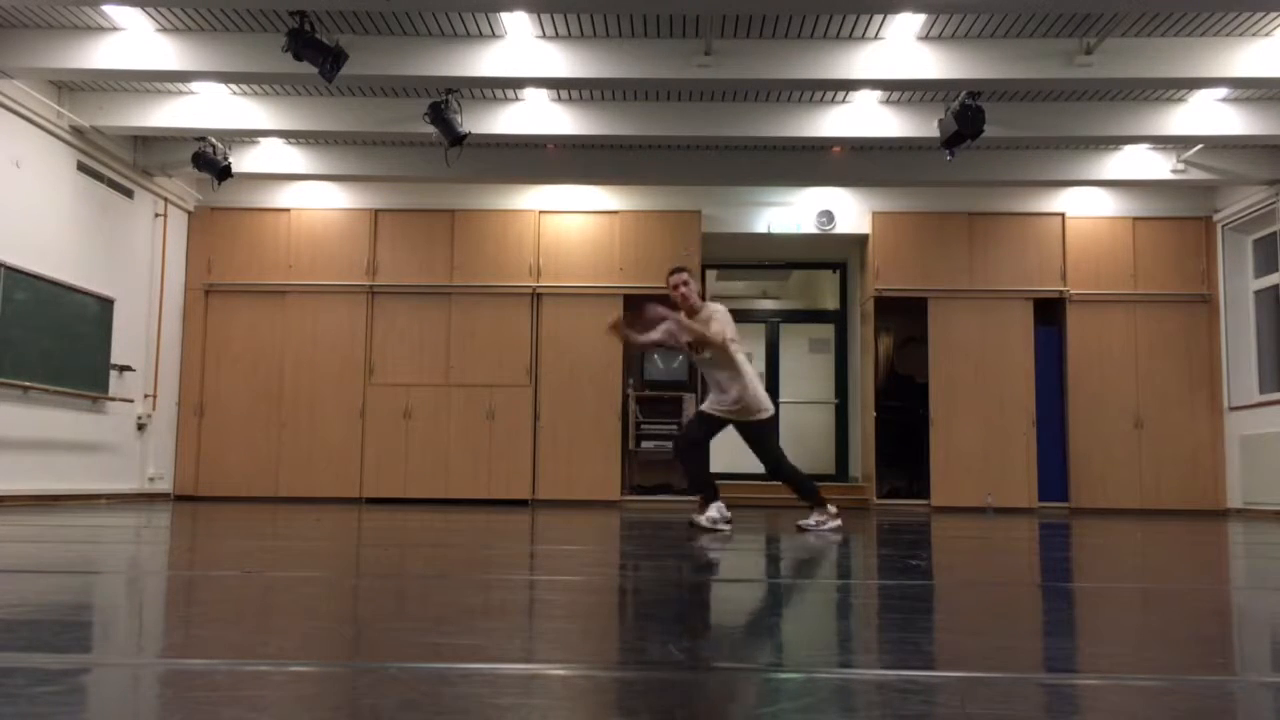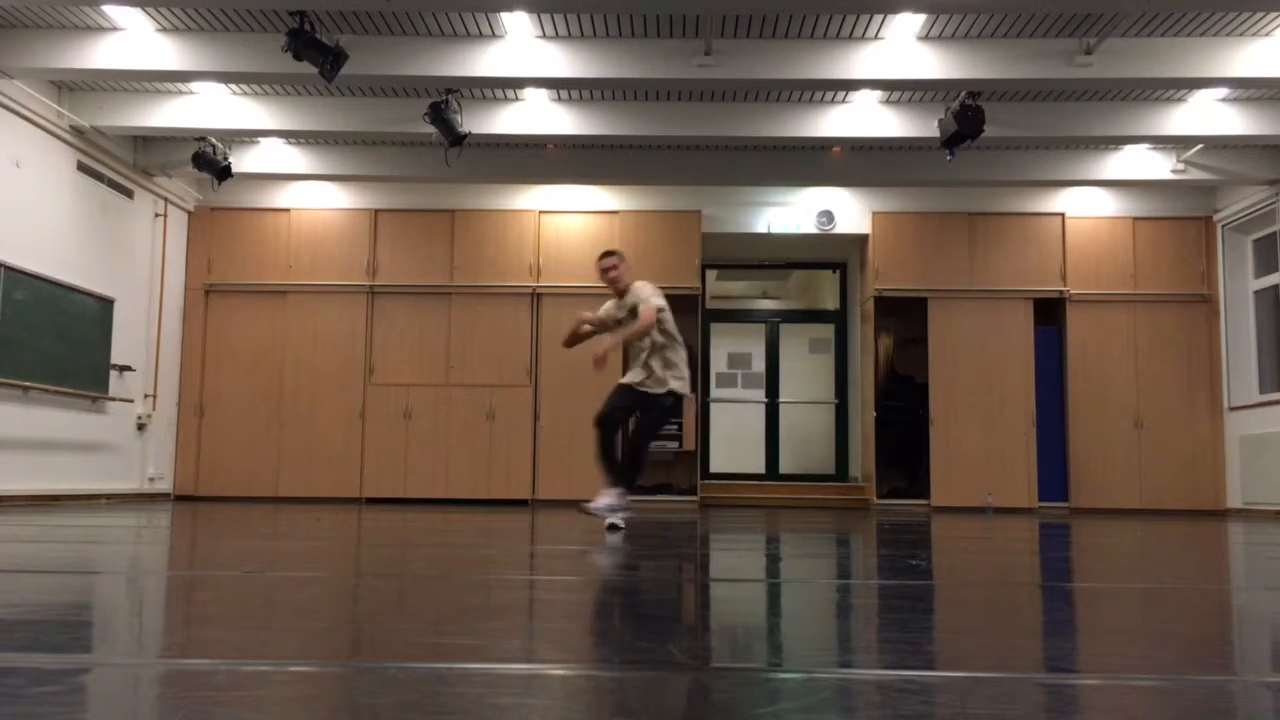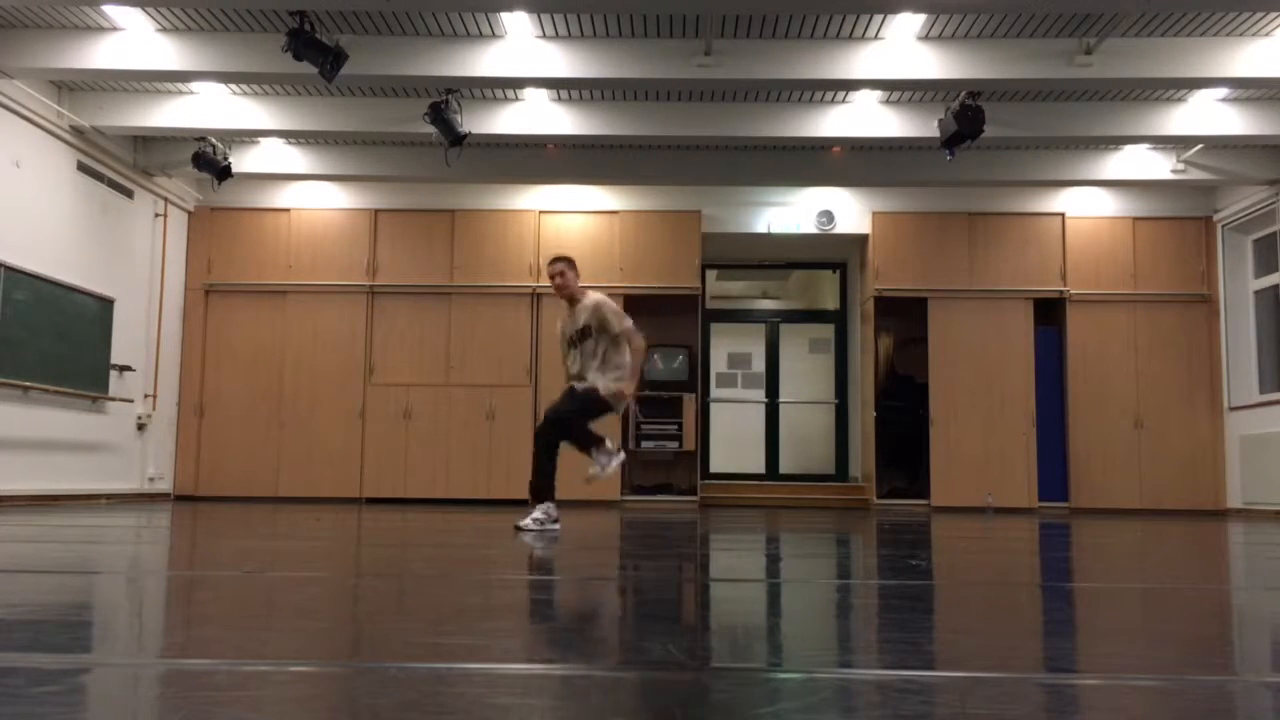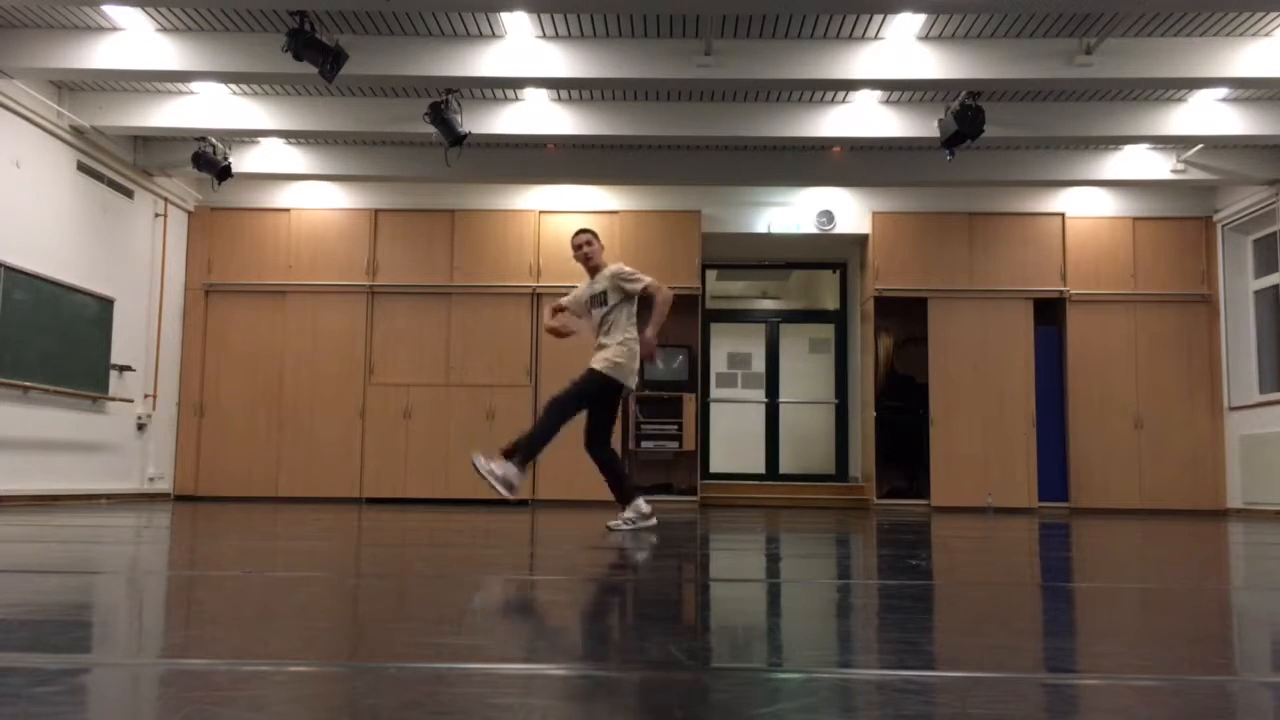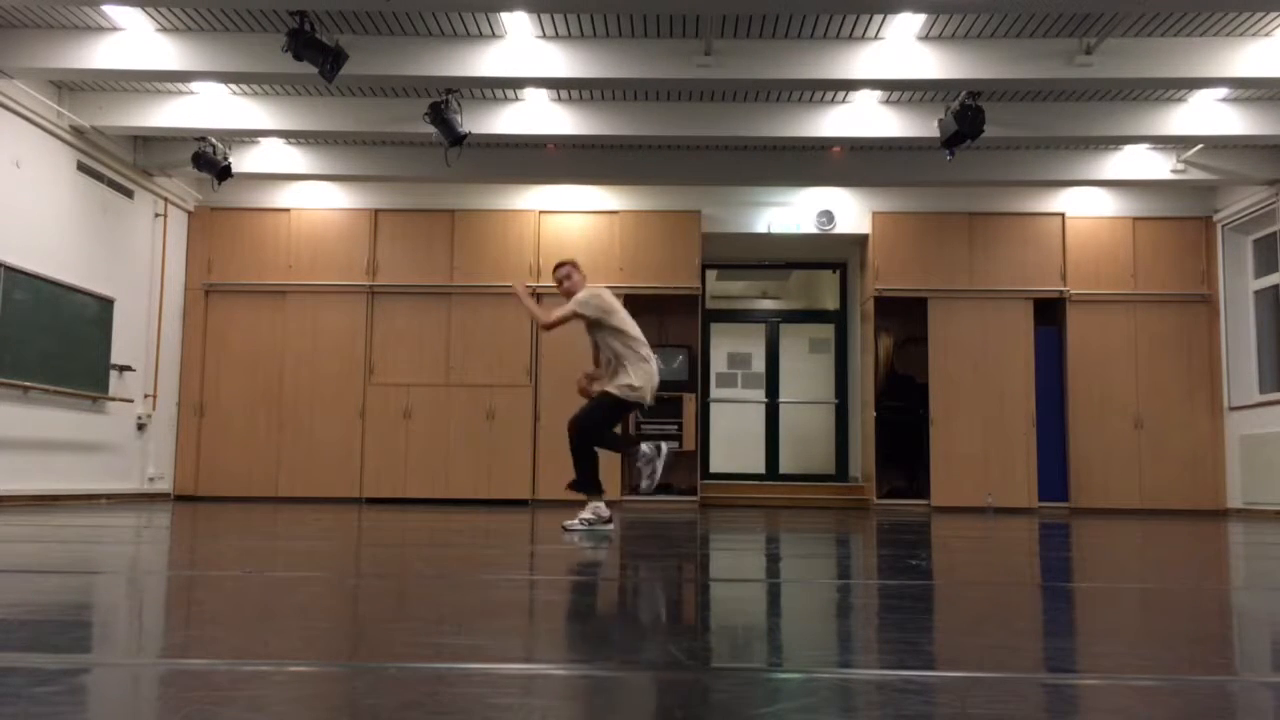
dt=0.3s
person 1, frame 1
left shoulder: (716, 313)
right shoulder: (674, 327)
left elbow: (716, 342)
right elbow: (638, 342)
left wrist: (673, 317)
right wrist: (622, 330)
left hip: (749, 403)
right hip: (717, 402)
left knee: (775, 463)
right knee: (686, 445)
left ankle: (824, 511)
right ankle: (713, 506)
person 1, frame 2
left shoulder: (644, 291)
right shoulder: (610, 309)
left elbow: (648, 323)
right elbow: (570, 342)
left wrist: (610, 343)
right wrist: (579, 323)
left hip: (668, 379)
right hip: (638, 377)
left knee: (637, 441)
right knee: (605, 421)
left ankle: (617, 495)
right ankle: (614, 488)
person 1, frame 3
left shoulder: (597, 304)
right shoulder: (565, 323)
left elbow: (636, 340)
right elbow: (569, 366)
left wrist: (629, 382)
left hip: (610, 385)
right hip: (583, 385)
left knee: (557, 417)
right knee: (545, 433)
left ankle: (603, 449)
right ankle: (545, 509)
person 1, frame 4
left shoulder: (617, 273)
right shoulder: (583, 290)
left elbow: (663, 293)
right elbow: (554, 310)
left wrist: (651, 331)
right wrist: (552, 321)
left hip: (617, 363)
right hip: (607, 368)
left knee: (557, 409)
right knee: (597, 443)
left ankle: (509, 468)
right ankle: (637, 508)
person 1, frame 5
left shoulder: (590, 296)
right shoulder: (590, 308)
left elbow: (547, 323)
right elbow: (603, 363)
left wrist: (524, 296)
right wrist: (588, 378)
left hip: (634, 378)
right hip: (624, 379)
left knee: (581, 430)
right knee: (584, 430)
